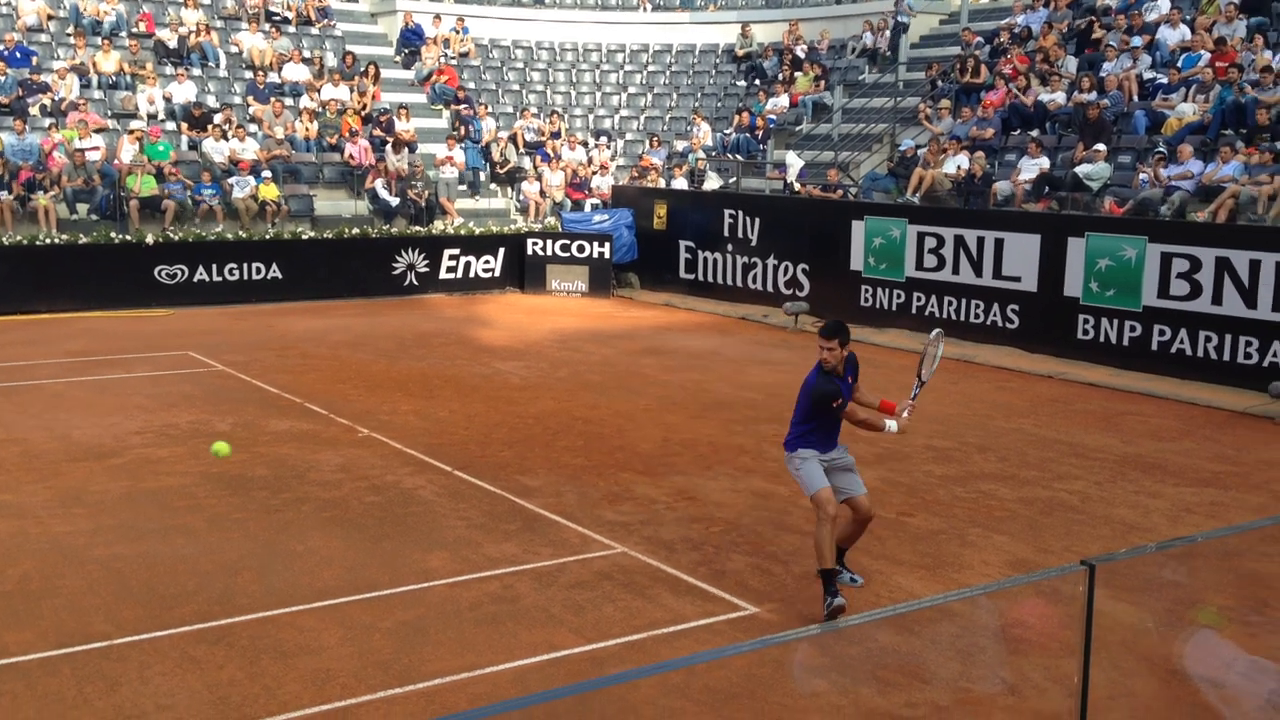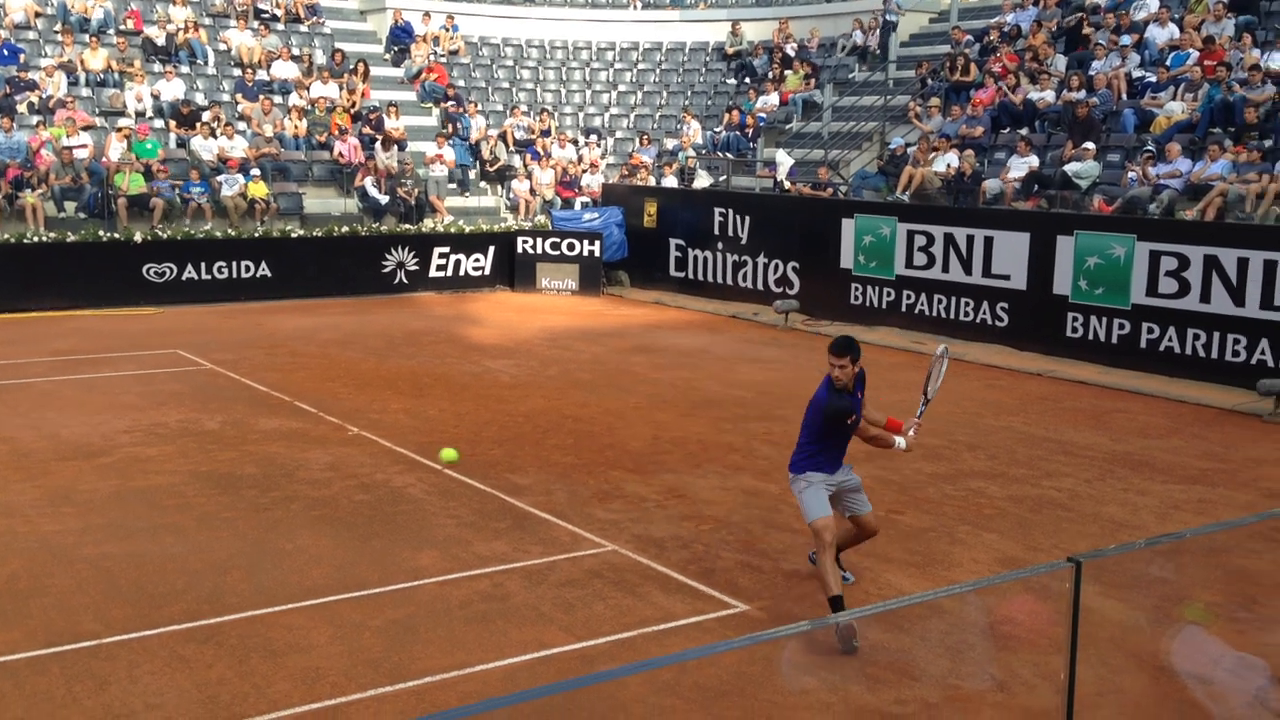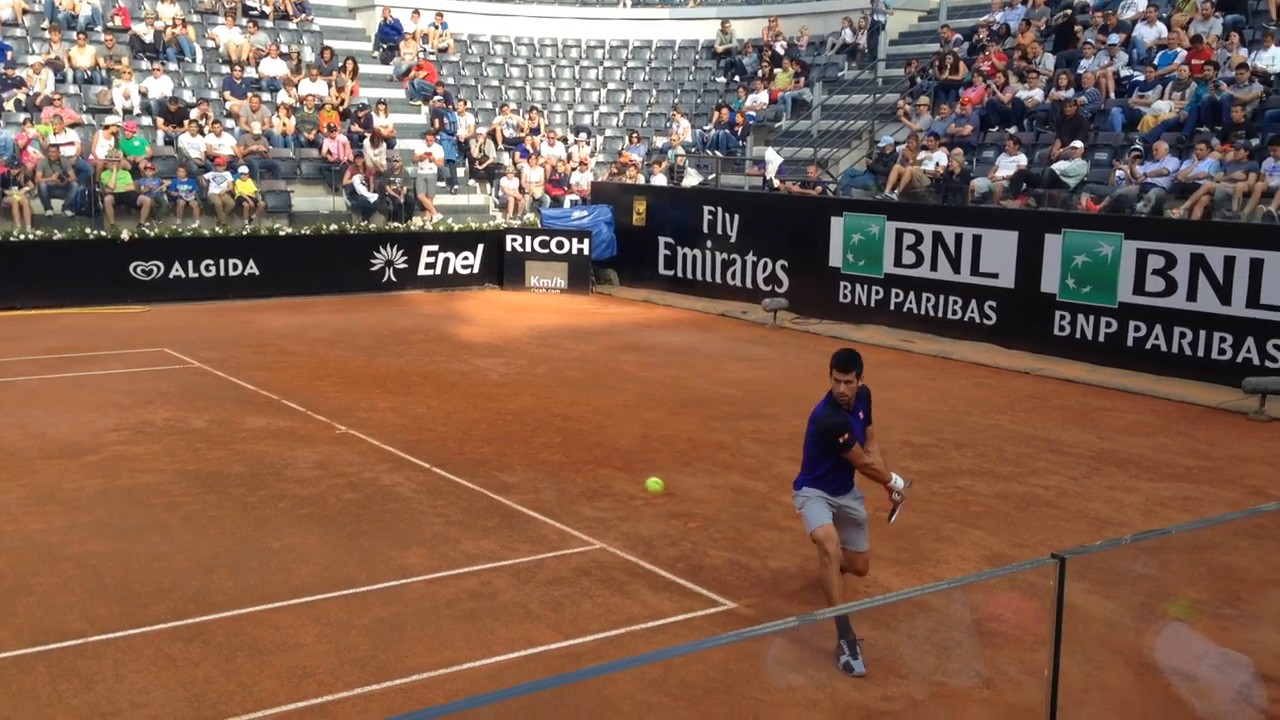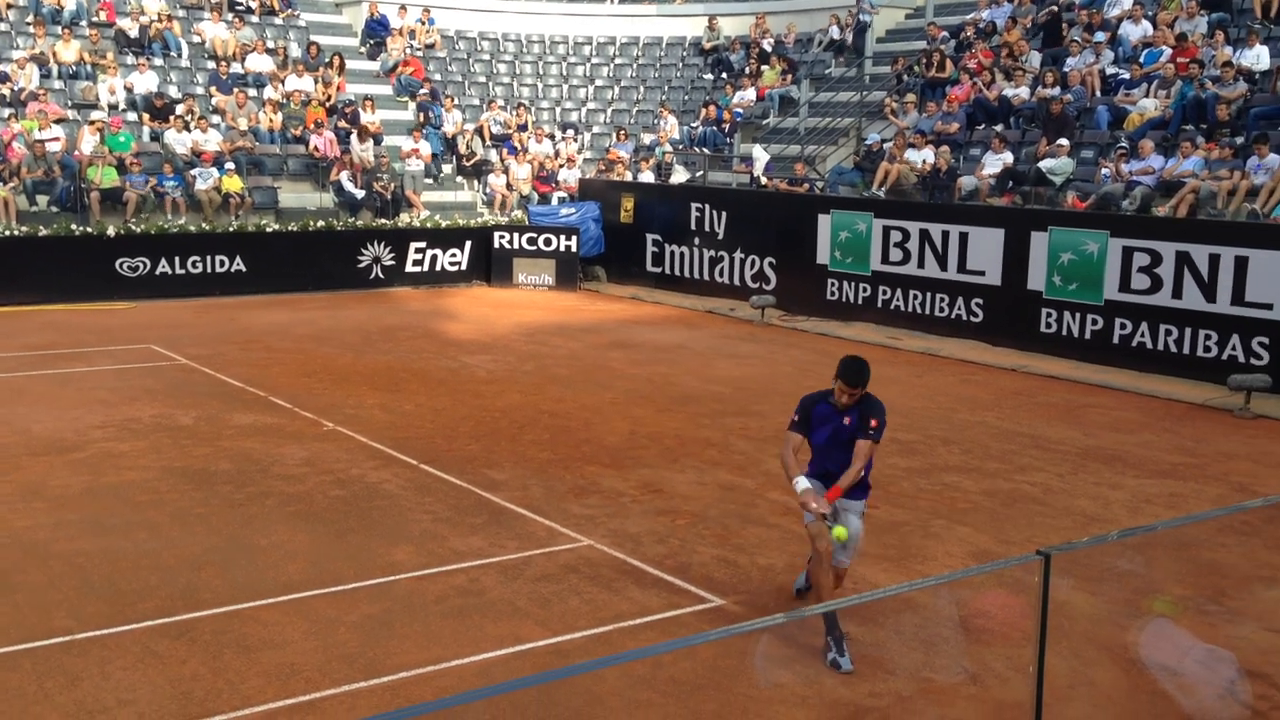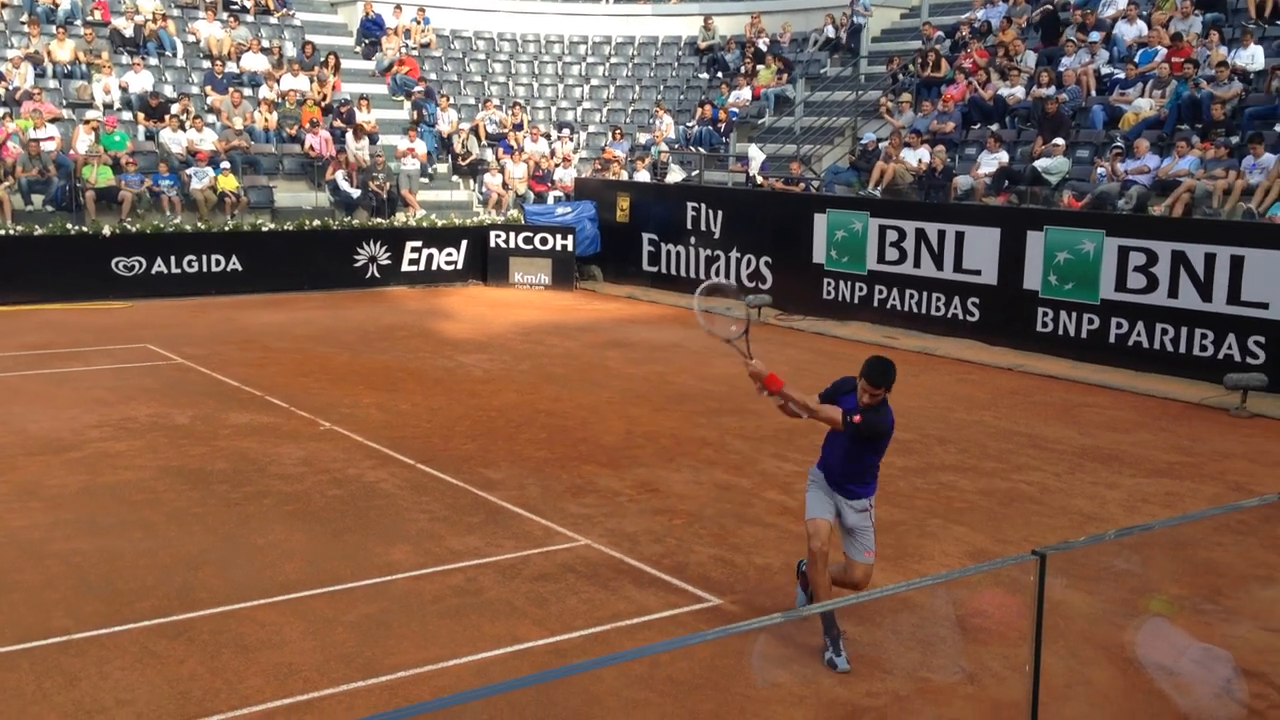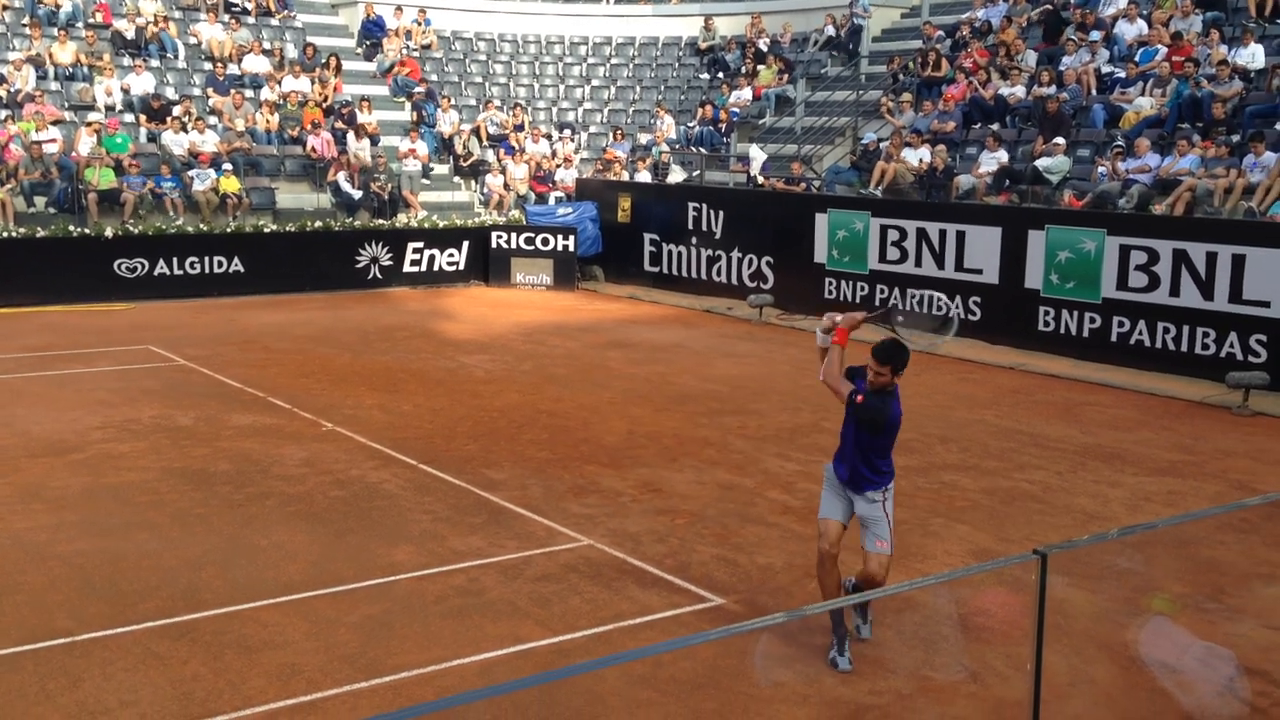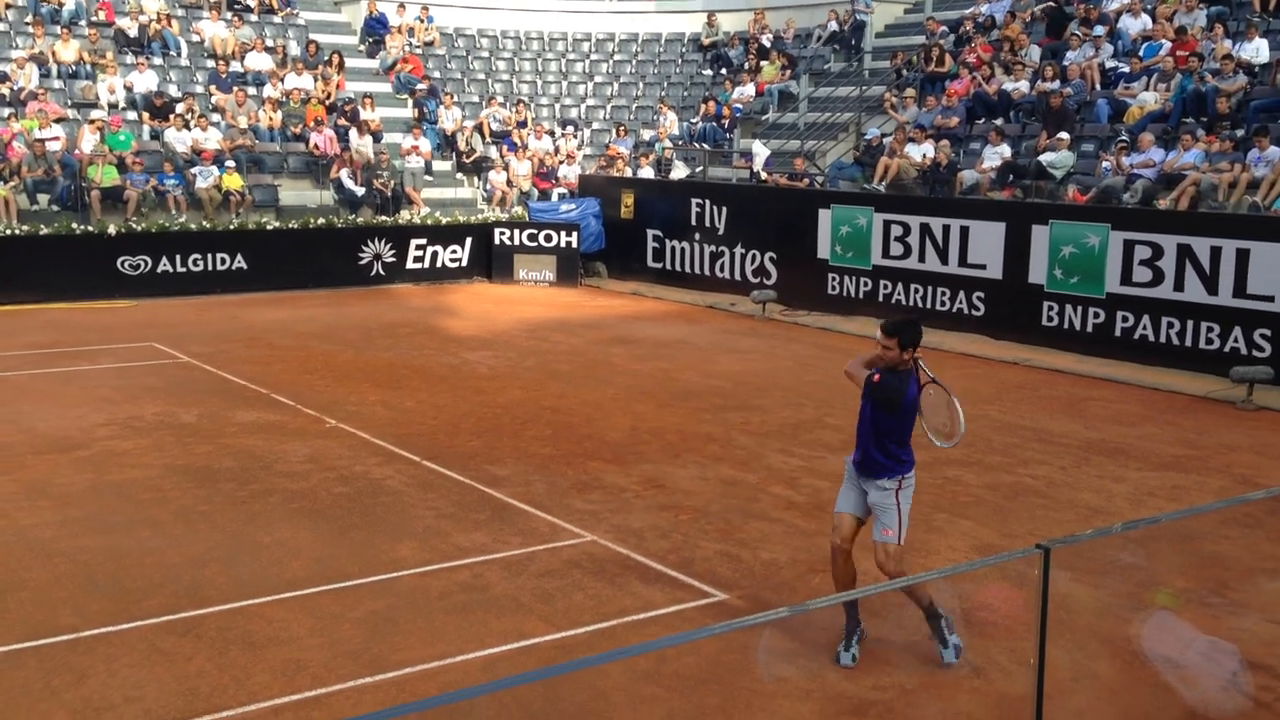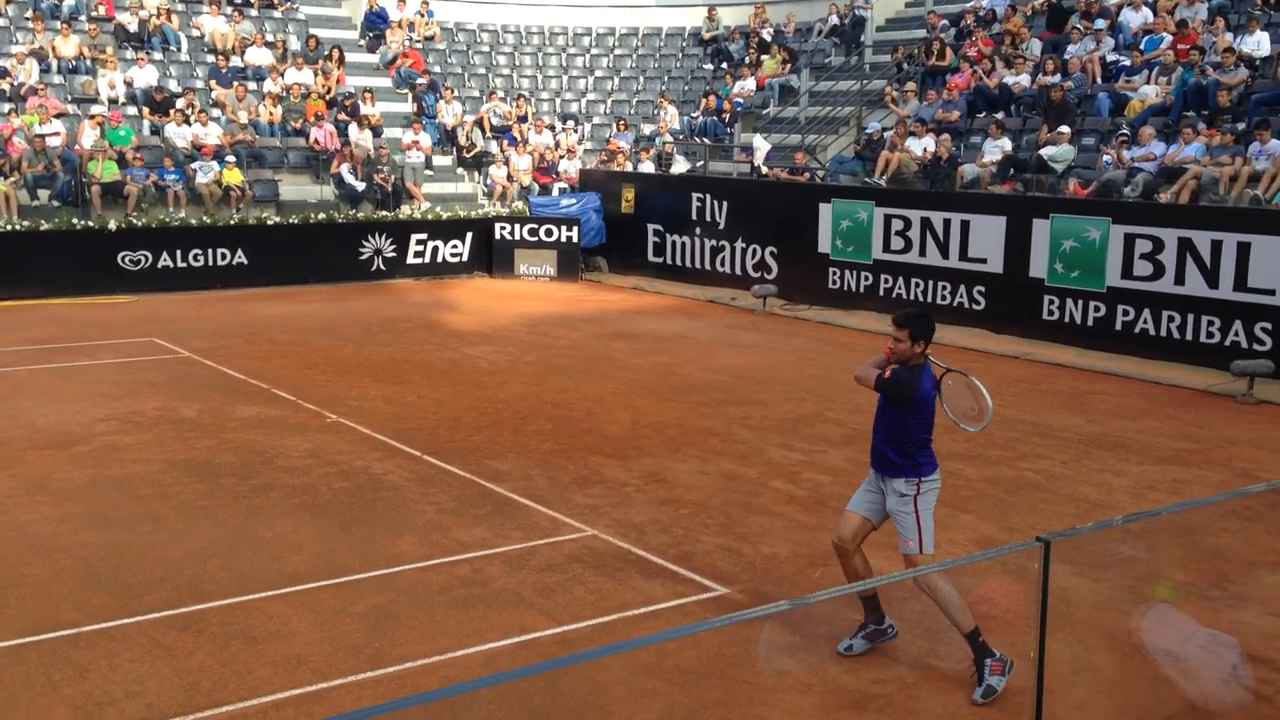
dt=0.1s
person 1, frame 1
left shoulder: (850, 362)
right shoulder: (822, 386)
left elbow: (856, 393)
right elbow: (858, 418)
left wrist: (892, 408)
right wrist: (892, 426)
left hip: (832, 450)
right hip: (804, 452)
left knee: (864, 513)
right knee: (828, 511)
left ankle: (835, 562)
right ankle: (831, 595)
person 1, frame 2
left shoulder: (858, 378)
right shoulder: (832, 403)
right elbow: (869, 435)
left wrist: (899, 426)
right wrist: (901, 443)
left hip: (836, 470)
right hip: (809, 475)
left knee: (869, 527)
right knee: (827, 537)
left ankle: (825, 556)
right ankle: (841, 622)
person 1, frame 3
left shoulder: (861, 397)
right shoulder: (825, 418)
left elbow: (869, 432)
right elbow: (862, 462)
left wrist: (887, 480)
right wrist: (894, 481)
left hip: (848, 493)
right hip: (811, 492)
left knee: (858, 567)
right knee: (828, 546)
left ankle: (830, 569)
right ankle: (846, 639)
person 1, frame 4
left shoulder: (874, 410)
right shoulder: (812, 404)
left elbow: (858, 464)
right elbow: (788, 451)
left wrist: (832, 495)
right wrist: (803, 487)
left hip: (849, 496)
right hip: (814, 487)
left knee: (836, 577)
right knee: (822, 544)
left ankle: (815, 571)
right ankle: (833, 635)
person 1, frame 5
left shoulder: (880, 422)
right shoulder: (847, 387)
left elbow: (817, 413)
right elbow: (800, 408)
left wrist: (774, 382)
right wrist: (772, 386)
left hip: (857, 497)
right hip: (823, 481)
left knee: (859, 579)
right knee: (819, 546)
left ankle: (809, 572)
right ankle: (831, 635)
person 1, frame 6
left shoulder: (880, 409)
right shoulder: (866, 375)
left elbow: (833, 380)
right elbow: (829, 375)
left wrist: (841, 332)
right wrist: (827, 338)
left hip: (873, 490)
right hip: (838, 475)
left knee: (875, 574)
right knee: (827, 548)
left ankle: (856, 591)
right ankle: (839, 633)
person 1, frame 7
left shoulder: (895, 386)
right shoulder: (891, 368)
left elbow: (853, 372)
left wrist: (875, 356)
left hip: (891, 481)
right hip: (859, 468)
left knee: (889, 563)
right knee: (840, 544)
left ankle: (937, 621)
right ankle: (853, 627)
person 1, frame 8
left shoulder: (909, 384)
right shoulder: (914, 369)
left elbow: (862, 374)
left wrist: (889, 354)
right wrist: (895, 351)
left hip: (913, 484)
right hip: (883, 476)
left knee: (923, 573)
right knee: (843, 541)
left ankle: (989, 658)
right ankle: (876, 622)
